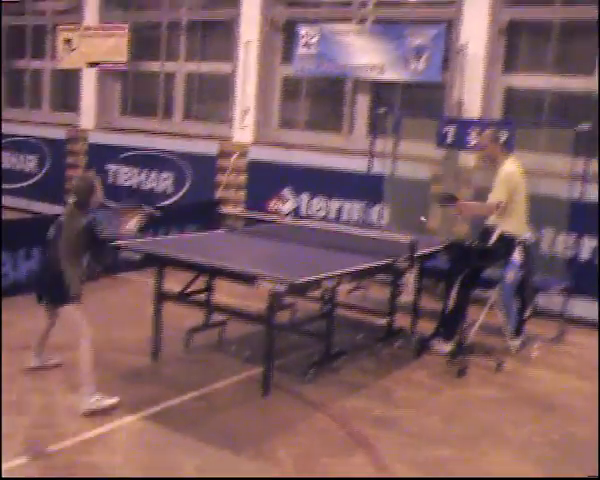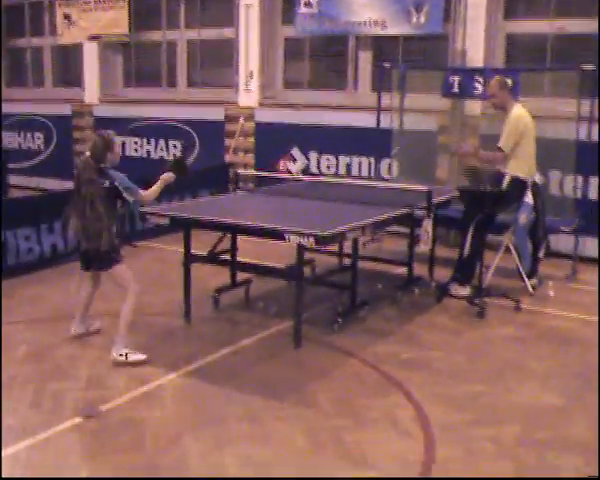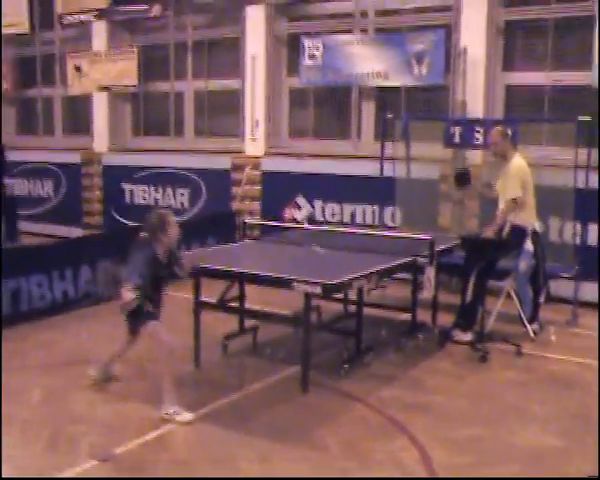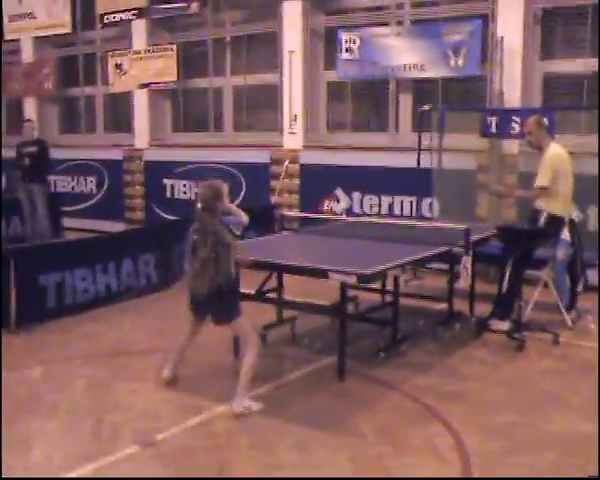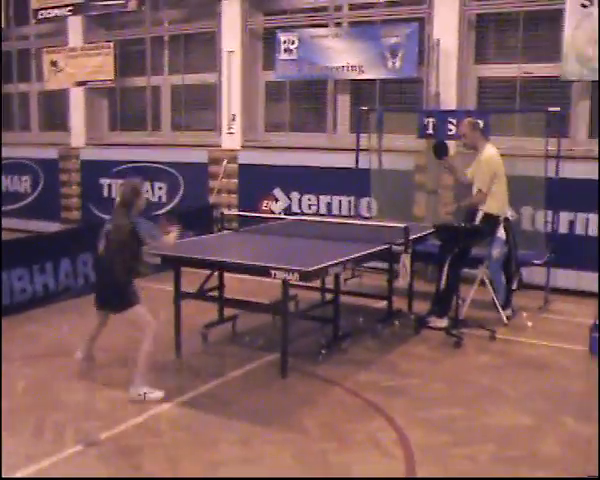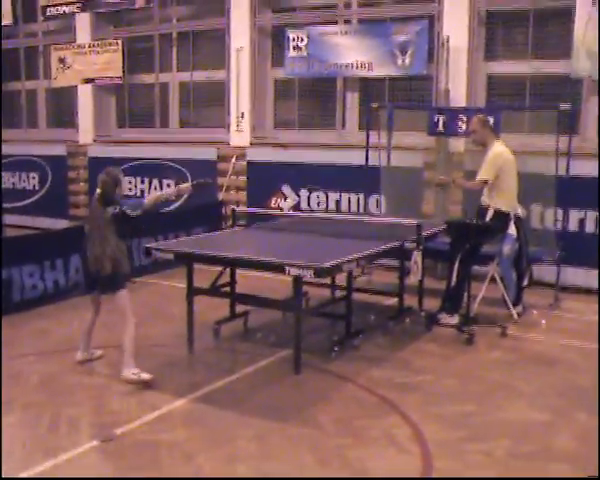
dt=0.4s
person 1, frame 1
left shoulder: (66, 216)
right shoulder: (92, 220)
left hip: (47, 277)
right hip: (61, 285)
left knee: (54, 316)
right knee: (85, 335)
left ankle: (38, 357)
right ankle: (90, 396)
person 1, frame 2
left shoulder: (84, 173)
right shoulder: (114, 179)
right elbow: (145, 197)
right wrist: (163, 181)
left hip: (85, 240)
right hip: (104, 243)
left knee: (91, 281)
right knee: (132, 290)
left ankle: (80, 323)
right ankle: (120, 348)
person 1, frame 3
left shoulder: (170, 252)
right shoulder: (143, 257)
left elbow: (181, 272)
right elbow: (126, 290)
right wrist: (129, 297)
left hip: (150, 303)
right hip: (139, 306)
left knee: (132, 340)
right knee: (166, 346)
left ankle: (101, 370)
right ankle: (169, 406)
person 1, frame 4
left shoulder: (197, 227)
right shoulder: (223, 223)
left elbow: (192, 264)
right elbow: (244, 219)
right wrist: (229, 206)
left hip: (200, 291)
right hip: (222, 293)
left knee: (193, 330)
right knee: (252, 342)
left ankle: (171, 370)
right ankle: (241, 399)
person 1, frame 5
left shoulder: (112, 221)
right shoulder: (138, 224)
left elbow: (101, 250)
right elbow: (166, 242)
right wrist: (172, 232)
left hip: (103, 281)
right hip: (120, 284)
left knee: (102, 321)
right knee: (150, 328)
left ankle: (85, 352)
right ankle: (139, 386)
person 1, frame 6
left shoulder: (95, 207)
right shoulder: (121, 207)
right elbow: (152, 199)
right wrist: (178, 189)
left hip: (94, 266)
right hip: (113, 268)
left knee: (96, 310)
right knee: (130, 317)
left ankle: (84, 351)
right ankle: (129, 368)
person 2, frame 1
left shoulder: (507, 171)
right shoulder: (507, 169)
left elbow: (494, 209)
right elbow: (493, 204)
left wrist: (468, 210)
right wrist: (467, 204)
left hip: (501, 235)
right hip: (508, 236)
left knee: (460, 272)
left ankle: (444, 337)
person 2, frame 2
left shoulder: (515, 117)
right shoulder: (519, 114)
left elbow: (499, 156)
left wrist: (474, 153)
right wrist: (483, 160)
left hip: (511, 180)
right hip: (517, 179)
left knee: (473, 218)
left ankle: (462, 282)
person 2, frame 3
left shoulder: (516, 166)
right shoulder: (510, 165)
left elbow: (512, 204)
right elbow: (498, 193)
left wrist: (493, 228)
left hip: (513, 228)
right hip: (517, 228)
left knee: (474, 263)
right knee: (482, 265)
left ankle: (464, 328)
person 2, frame 4
left shoulder: (550, 155)
right shoulder: (558, 152)
left elbow: (540, 191)
left wrist: (509, 193)
left hip: (548, 217)
right hip: (559, 217)
left knee: (512, 254)
right knee: (520, 254)
left ankle: (501, 317)
person 2, frame 5
left shoulder: (486, 157)
right shoulder: (486, 154)
left elbow: (481, 197)
right elbow: (465, 179)
left wrist: (457, 206)
right wrist: (448, 165)
left hip: (484, 216)
right hip: (491, 215)
left knee: (448, 252)
right knee: (458, 254)
left ankle: (439, 314)
person 2, frame 6
left shoulder: (495, 153)
right shoulder: (501, 150)
left elbow: (478, 186)
left wrist: (452, 180)
left hip: (495, 213)
right hip: (500, 212)
left knee: (459, 248)
right knee: (467, 251)
left ankle: (450, 311)
